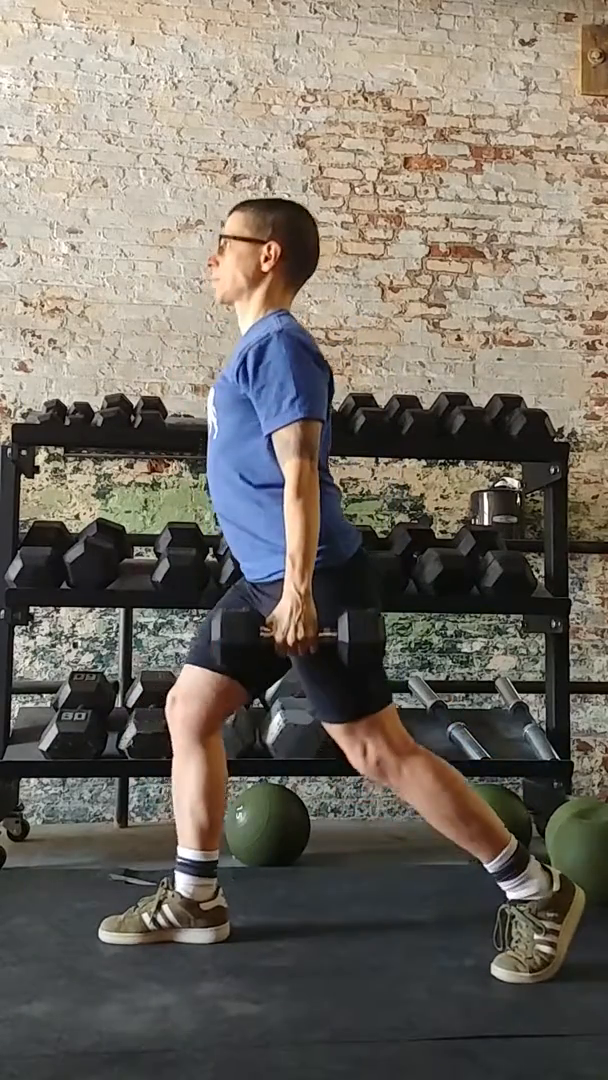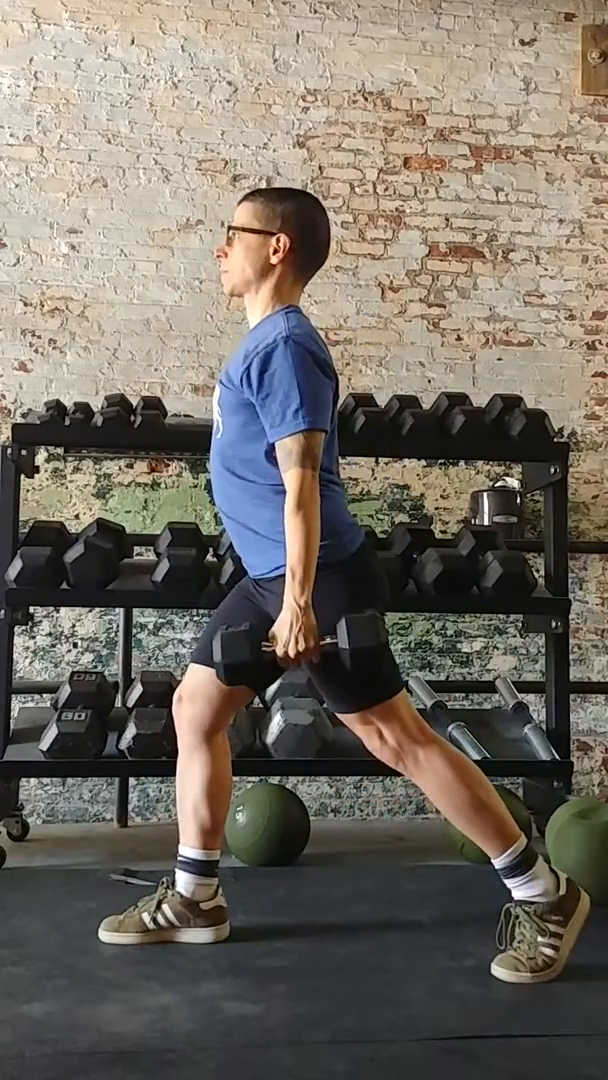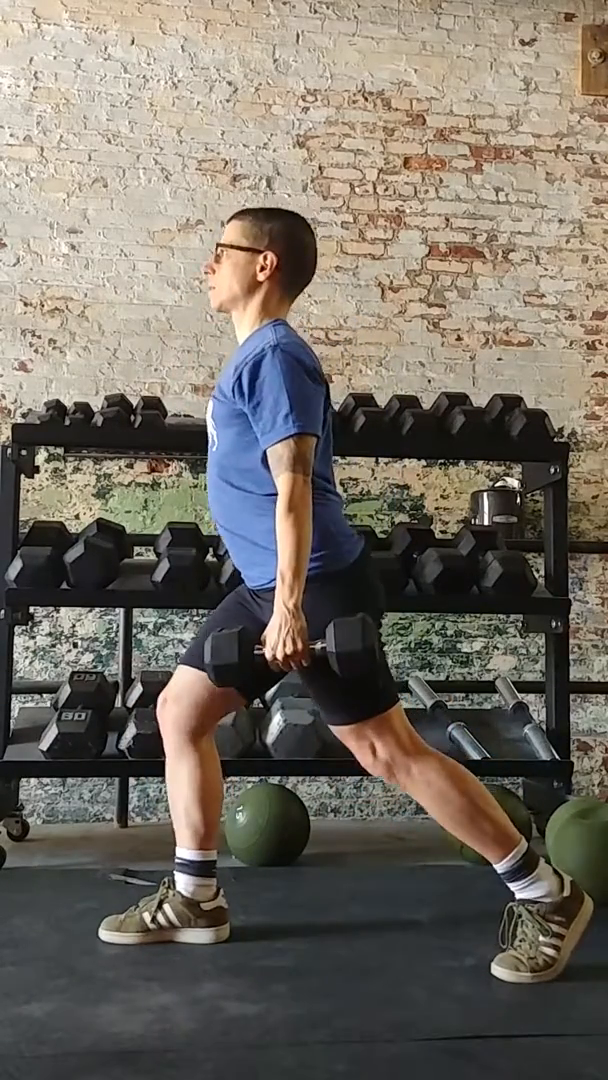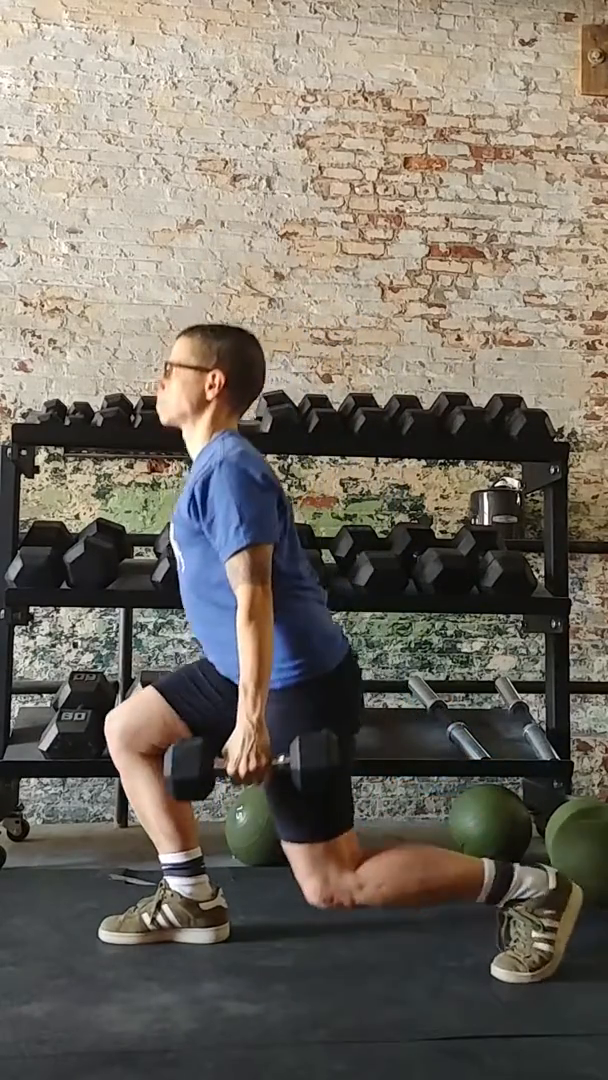
dt=0.5s
person 1, frame 1
left shoulder: (277, 344)
right shoulder: (256, 347)
left elbow: (300, 476)
left wrist: (299, 591)
left hip: (314, 580)
right hip: (264, 577)
left knee: (381, 751)
right knee: (188, 713)
left ankle: (537, 891)
right ankle: (194, 899)
person 1, frame 2
left shoulder: (285, 346)
right shoulder: (265, 343)
left elbow: (302, 483)
left wrist: (300, 603)
left hip: (318, 576)
right hip: (269, 575)
left knee: (397, 737)
right knee: (194, 712)
left ankle: (543, 893)
right ankle: (193, 898)
person 1, frame 3
left shoulder: (273, 356)
right shoulder: (254, 356)
left elbow: (294, 488)
left wrist: (290, 607)
left hip: (315, 587)
right hip: (264, 585)
left knee: (389, 750)
right knee: (179, 712)
left ankle: (546, 895)
right ankle: (193, 899)
person 1, frame 4
left shoulder: (226, 469)
right shoulder: (213, 466)
left elbow: (254, 599)
left wrist: (250, 720)
right wrist: (244, 698)
left hip: (298, 683)
right hip: (250, 671)
left knee: (332, 883)
right knee: (127, 732)
left ankle: (531, 891)
right ankle: (191, 899)
